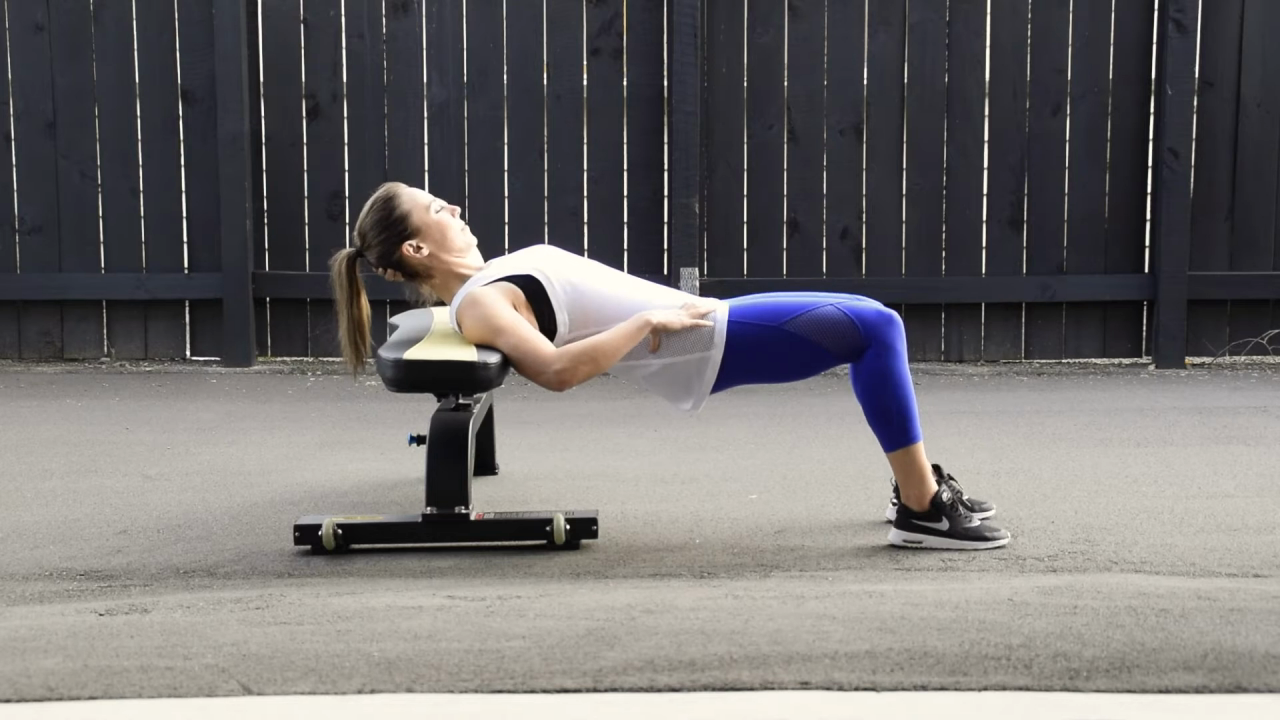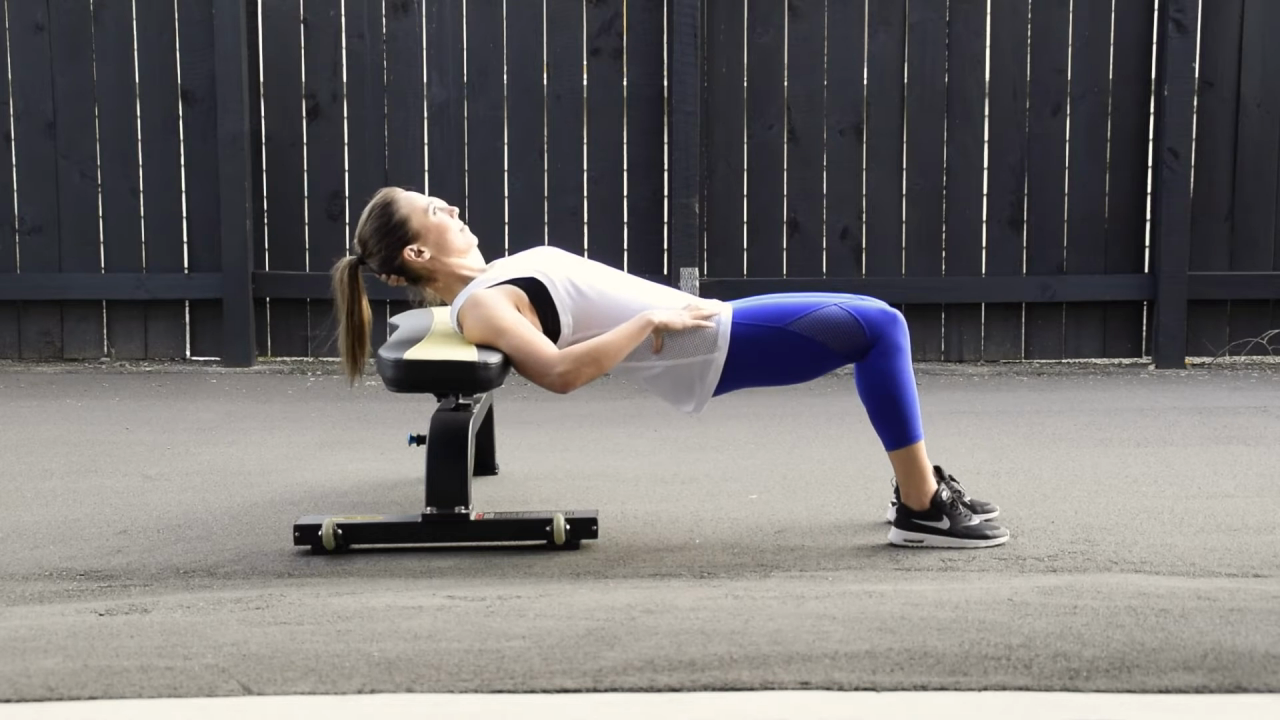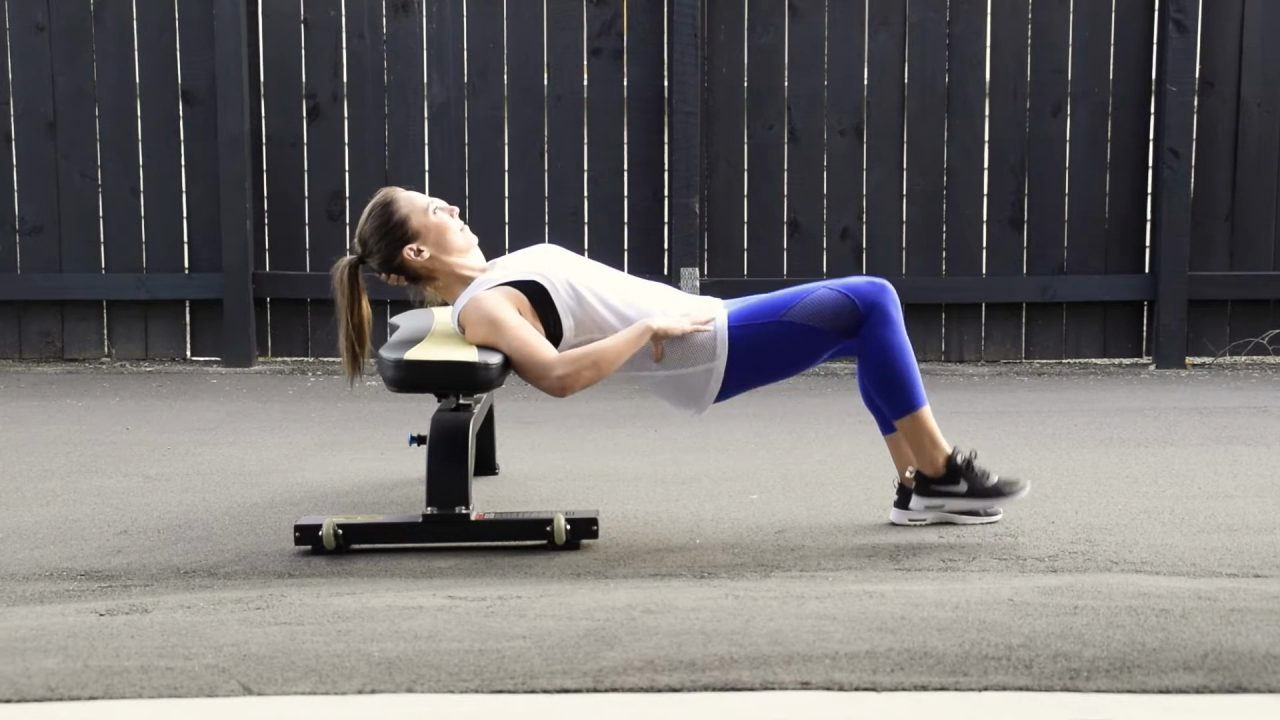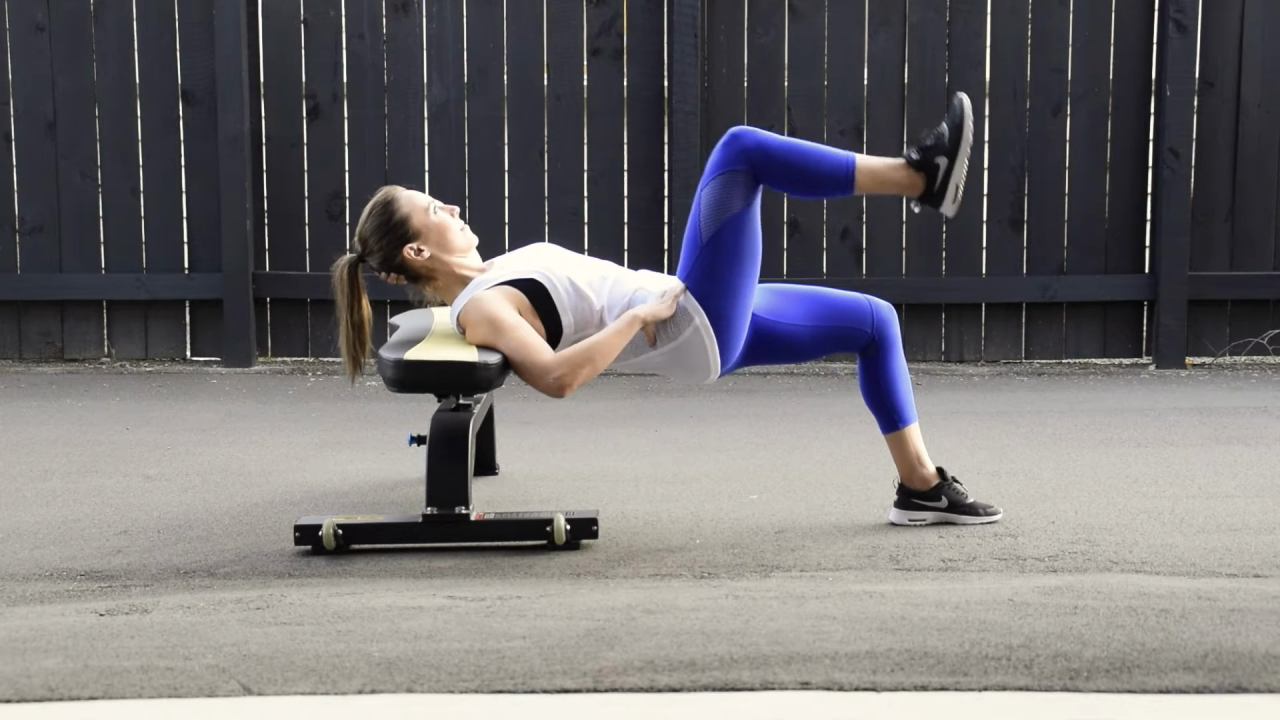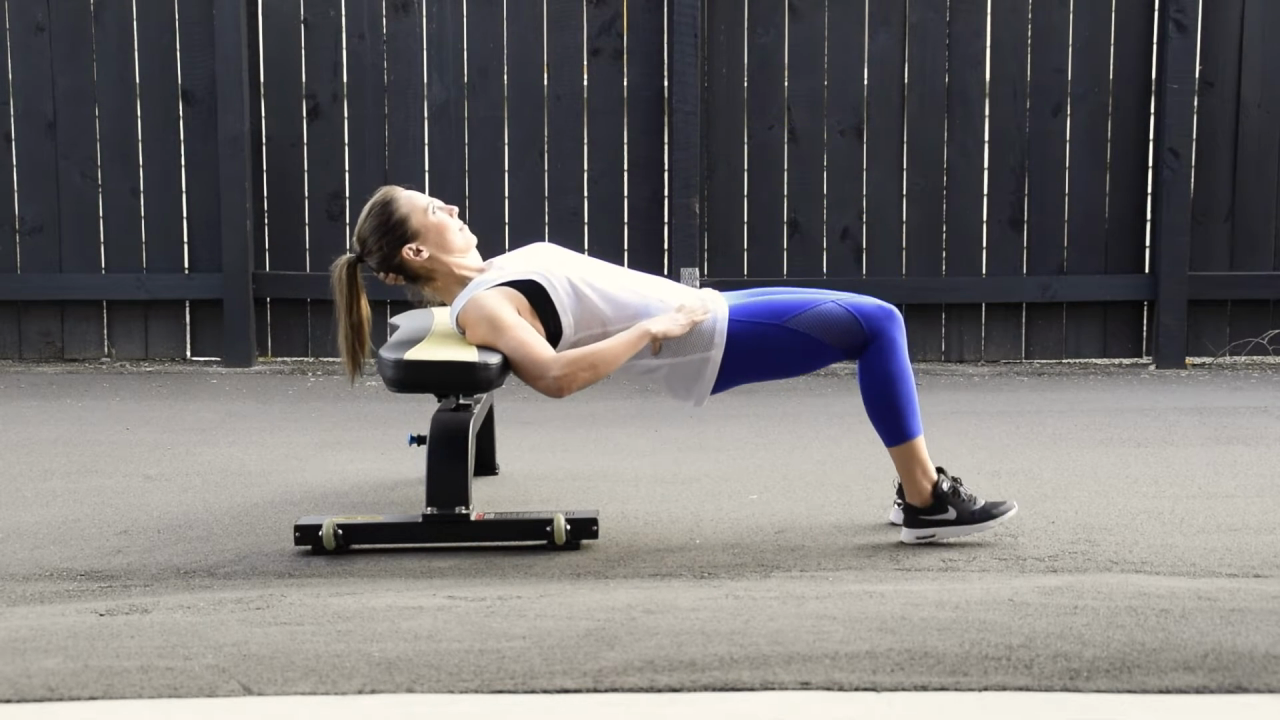
dt=1s
person 1, frame 1
left shoulder: (482, 281)
right shoulder: (477, 304)
right elbow: (557, 370)
left wrist: (672, 306)
right wrist: (650, 321)
left hip: (702, 327)
right hip: (705, 347)
left knee: (874, 322)
right knee: (876, 328)
left ankle: (918, 483)
right ankle: (922, 507)
person 1, frame 2
left shoulder: (487, 283)
right shoulder: (479, 306)
right elbow: (561, 371)
left wrist: (667, 310)
right wrist: (651, 320)
left hip: (708, 328)
right hip: (708, 350)
left knee: (877, 322)
right knee: (879, 328)
left ankle: (919, 483)
right ankle: (922, 507)
person 1, frame 3
left shoulder: (490, 283)
right shoulder: (480, 309)
right elbow: (561, 374)
left wrist: (671, 312)
right wrist: (651, 327)
left hip: (704, 331)
right hip: (703, 356)
left knee: (867, 317)
right knee: (869, 300)
left ankle: (916, 486)
right ankle: (939, 471)
person 1, frame 4
left shoulder: (485, 283)
right shoulder: (479, 309)
right elbow: (558, 377)
right wrist: (641, 313)
left hip: (703, 323)
right hip: (693, 328)
left knee: (874, 322)
right knee: (739, 147)
left ankle: (921, 487)
right ankle: (922, 177)
person 1, frame 5
left shoulder: (487, 280)
right shoulder: (480, 307)
right elbow: (556, 375)
right wrist: (653, 329)
left hip: (701, 317)
right hip: (701, 348)
left knee: (876, 322)
right knee: (877, 324)
left ankle: (919, 483)
right ankle: (925, 500)
